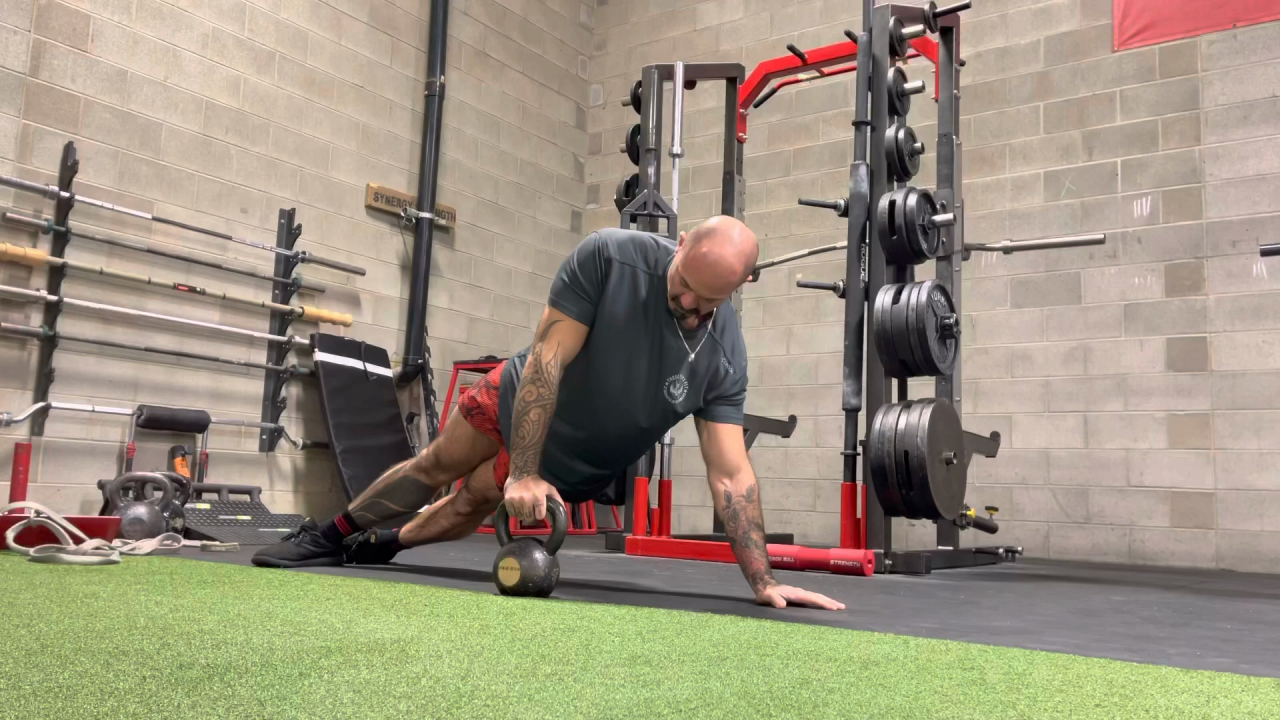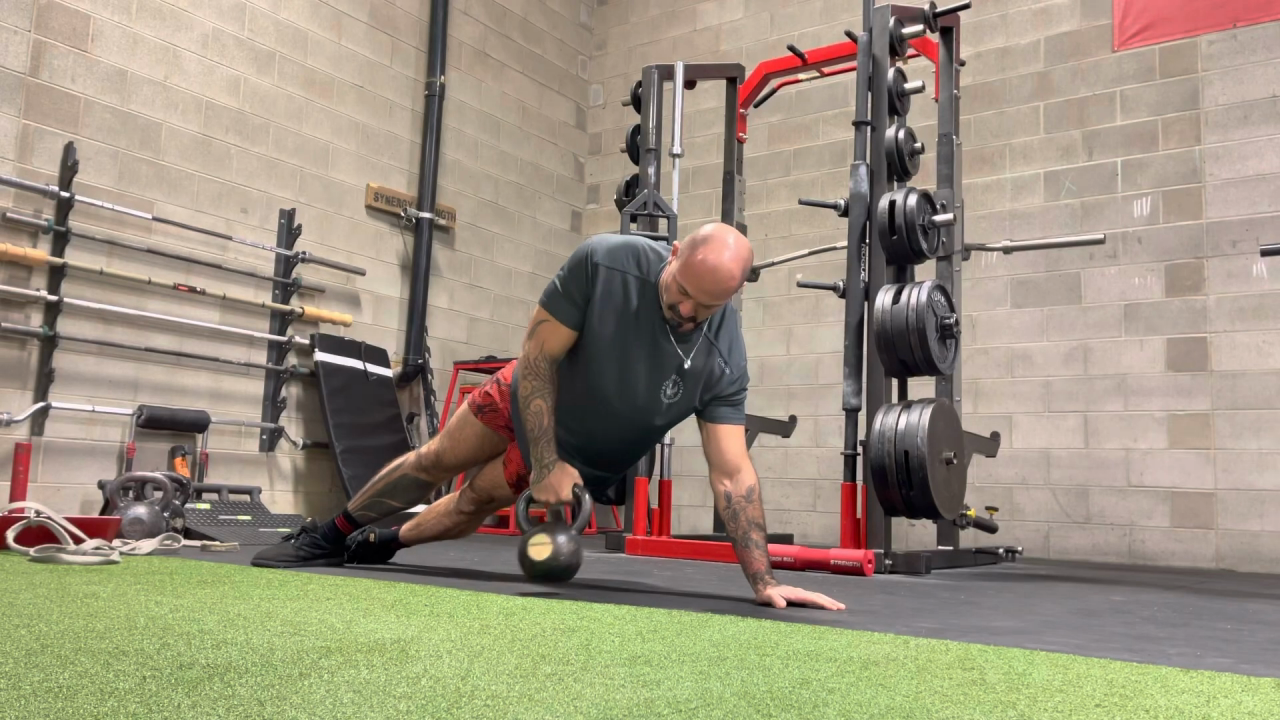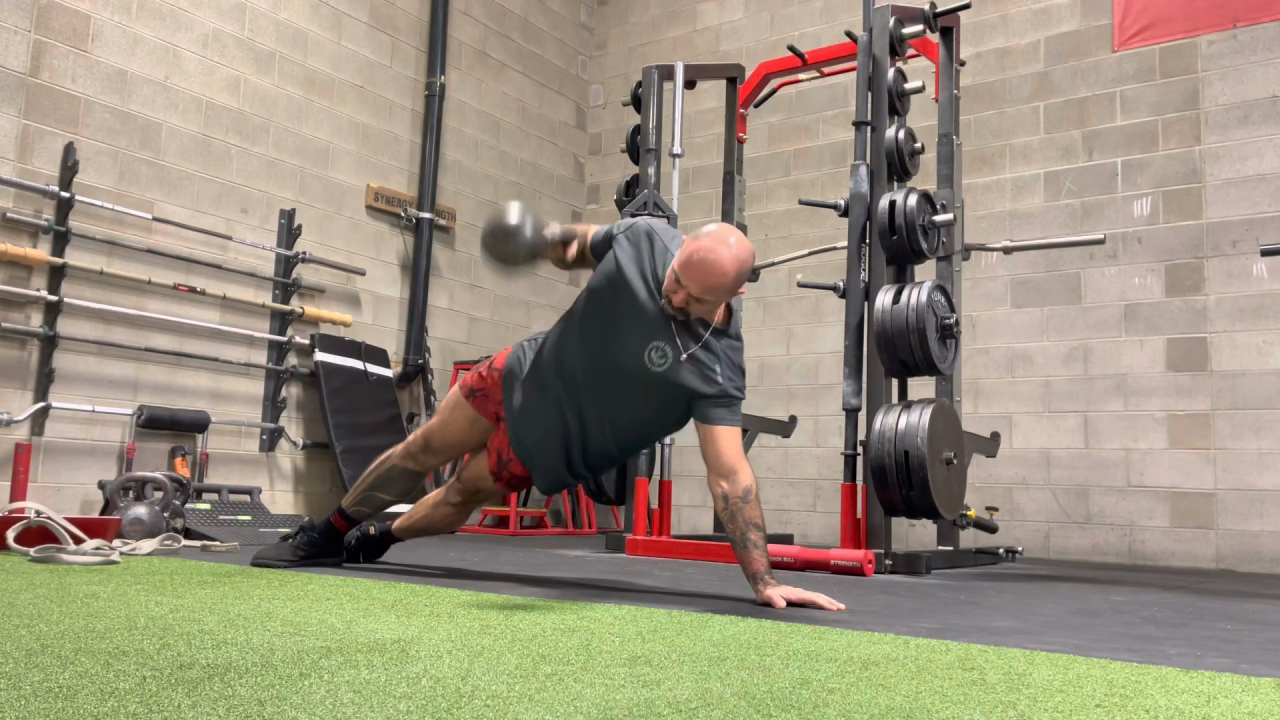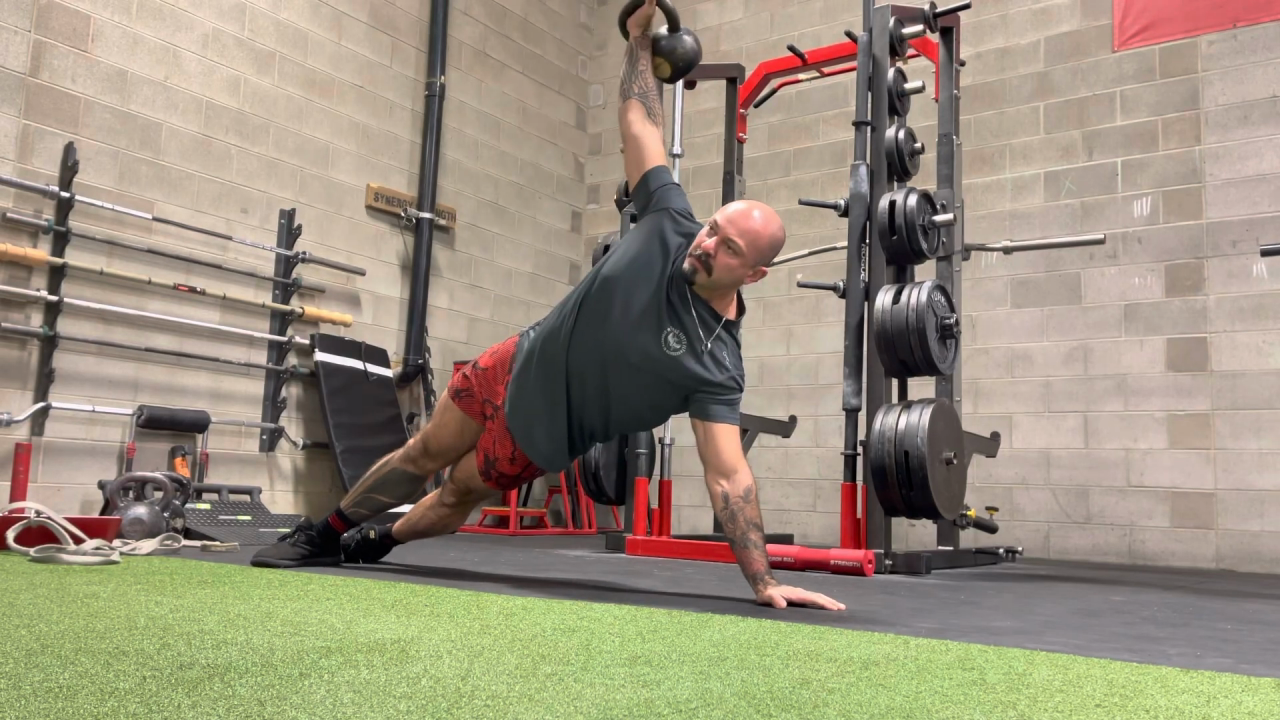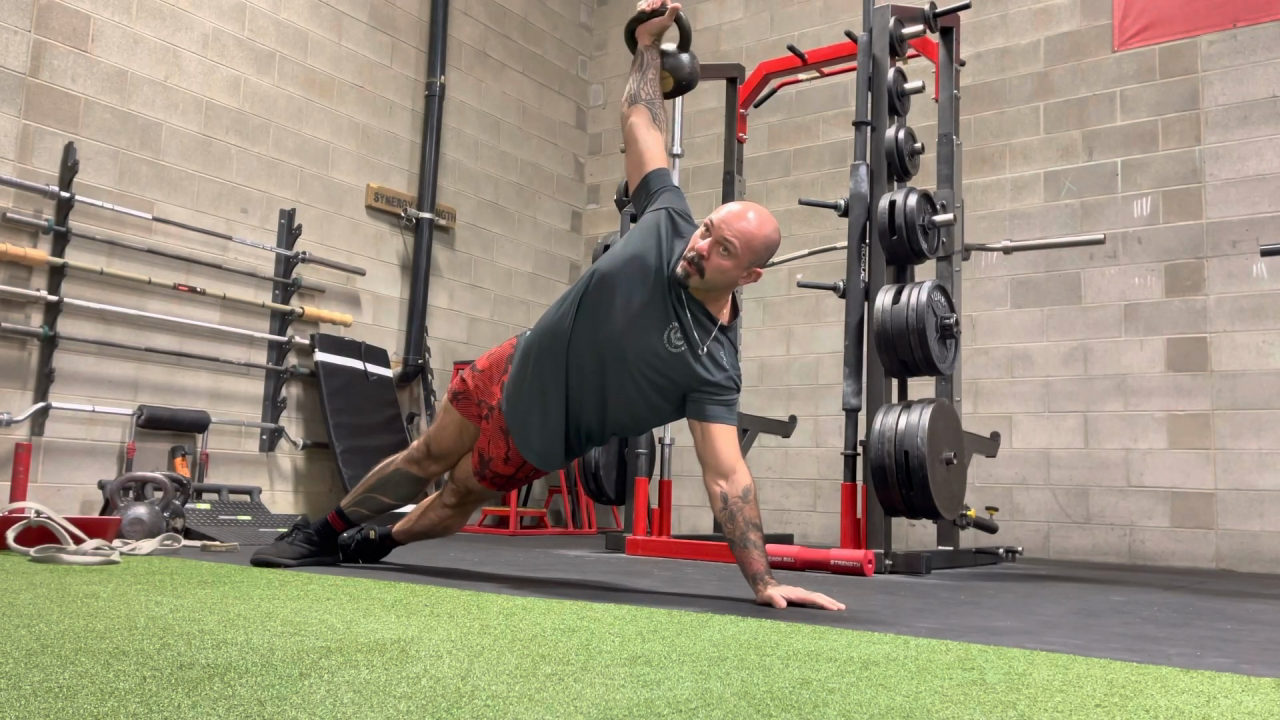
dt=1s
person 1, frame 1
left shoulder: (724, 358)
right shoulder: (608, 256)
left elbow: (729, 472)
right elbow: (548, 360)
left wrist: (763, 580)
right wrist: (523, 473)
left hip: (577, 460)
right hip: (518, 398)
left knee: (471, 505)
right knee: (434, 467)
left ankle: (376, 545)
right ankle: (332, 534)
person 1, frame 2
left shoulder: (723, 359)
right shoulder: (604, 261)
left elbow: (731, 473)
right elbow: (538, 355)
left wrist: (763, 579)
right wrist: (548, 464)
left hip: (589, 452)
right hip: (528, 398)
left knee: (478, 500)
right knee: (435, 463)
left ankle: (380, 543)
right ankle: (332, 535)
person 1, frame 3
left shoulder: (717, 369)
right shoulder: (649, 237)
left elbow: (730, 476)
right elbow: (583, 246)
left wrist: (764, 581)
right wrist: (560, 240)
left hip: (551, 439)
right hip: (525, 376)
left knee: (464, 492)
right knee: (422, 449)
left ankle: (374, 540)
right ankle: (328, 532)
person 1, frame 4
left shoulder: (715, 363)
right shoulder: (669, 224)
left elbow: (728, 476)
right elbow: (639, 124)
left wrist: (763, 580)
left hip: (542, 427)
right hip: (518, 367)
left knee: (460, 493)
right knee: (424, 455)
left ankle: (369, 543)
right ankle: (327, 534)
person 1, frame 5
left shoulder: (712, 361)
right shoulder: (668, 221)
left elbow: (726, 475)
right elbow: (640, 125)
left wrist: (763, 580)
left hip: (541, 428)
right hip: (516, 369)
left knee: (461, 495)
right knee: (427, 457)
left ankle: (372, 543)
right ankle: (326, 532)
